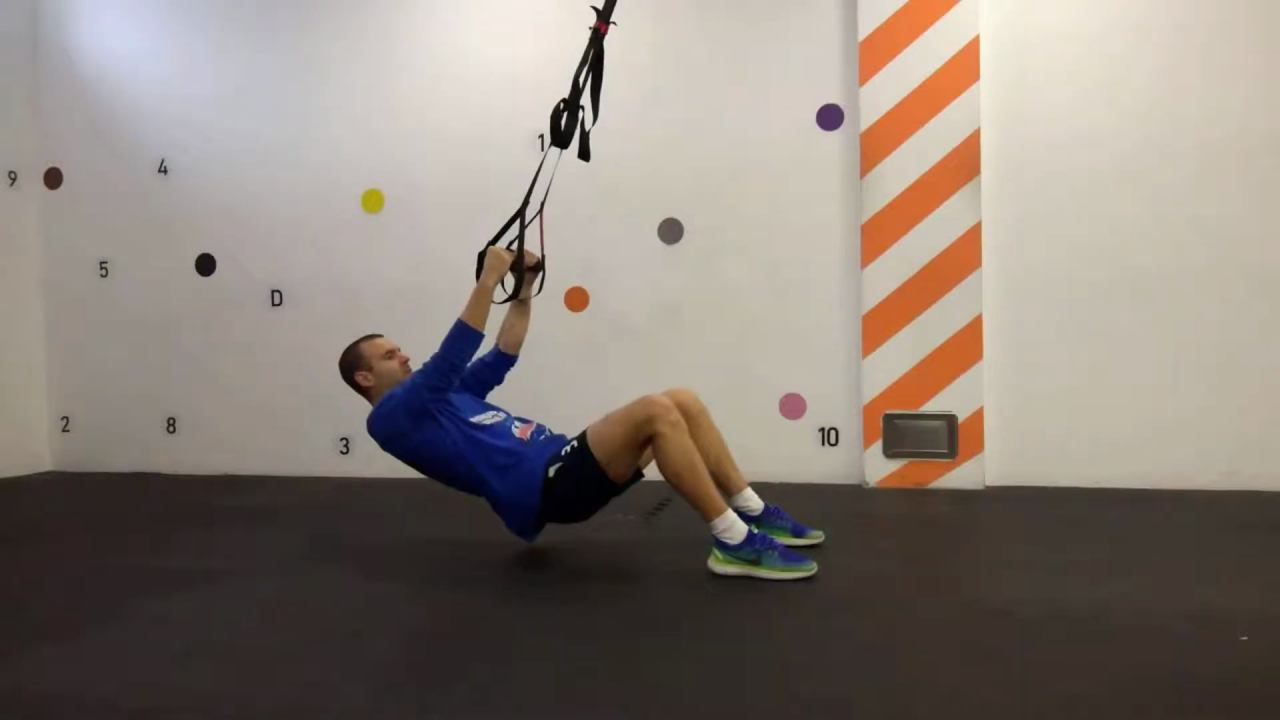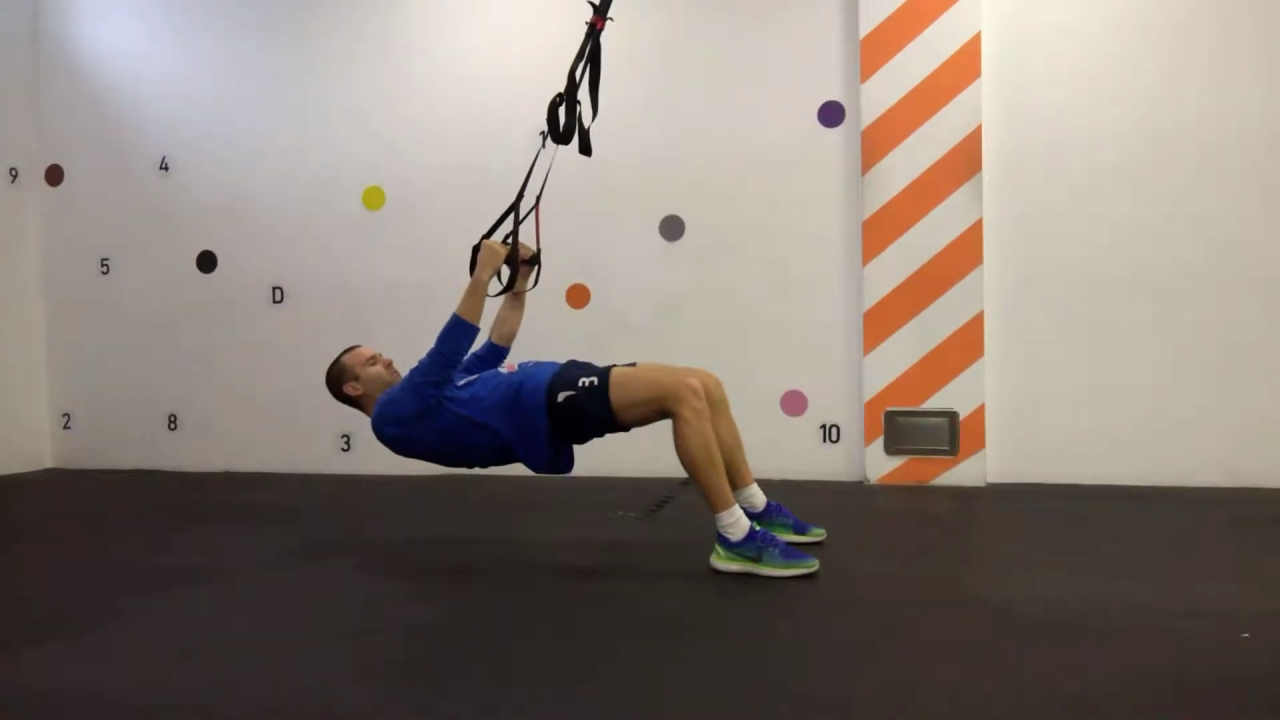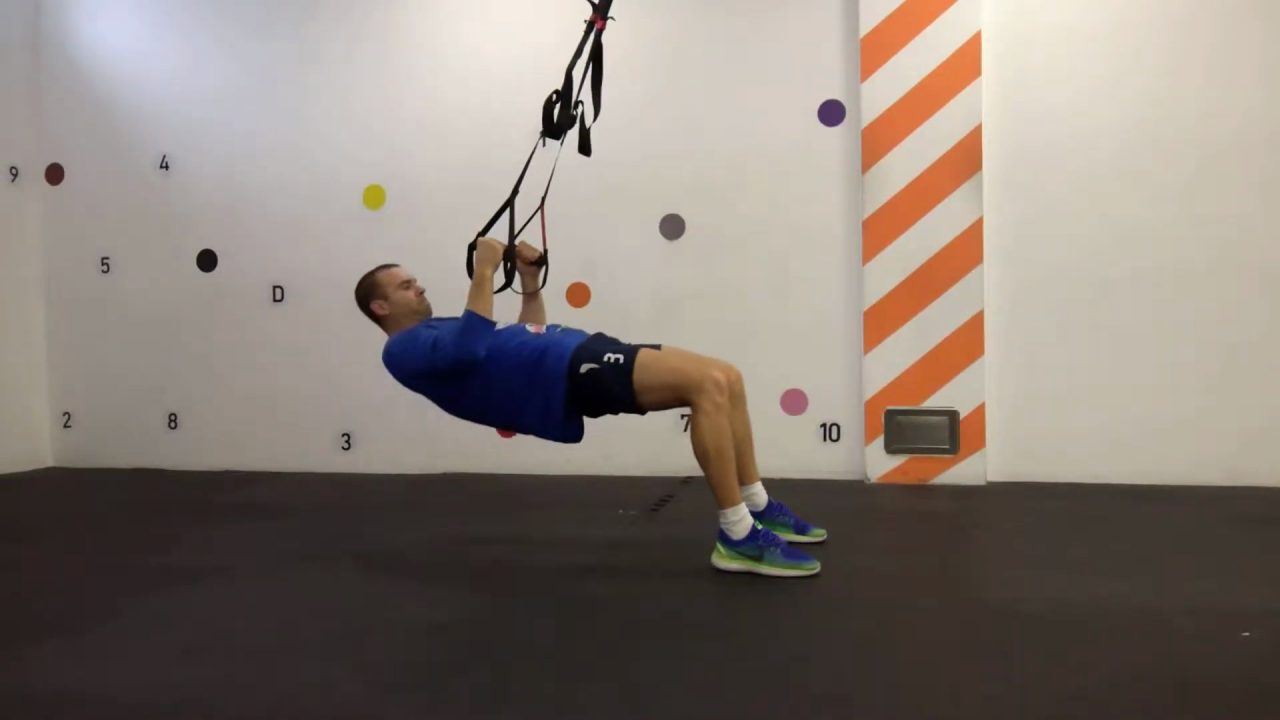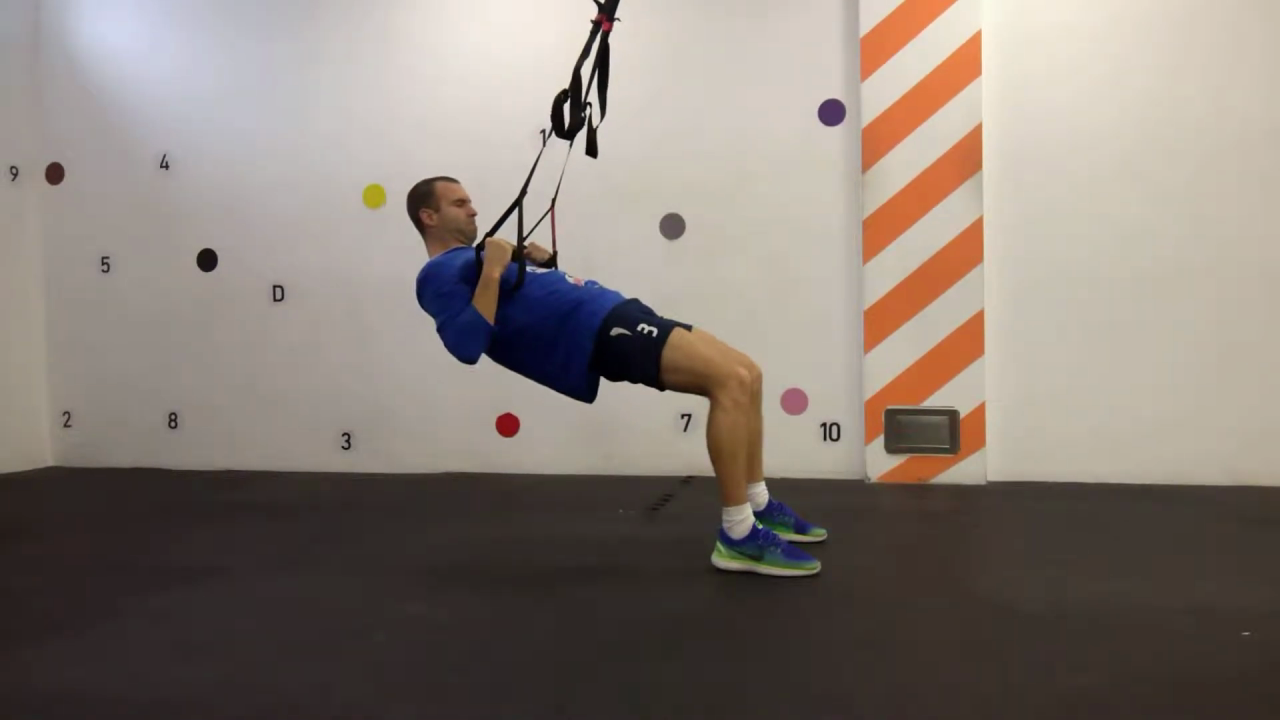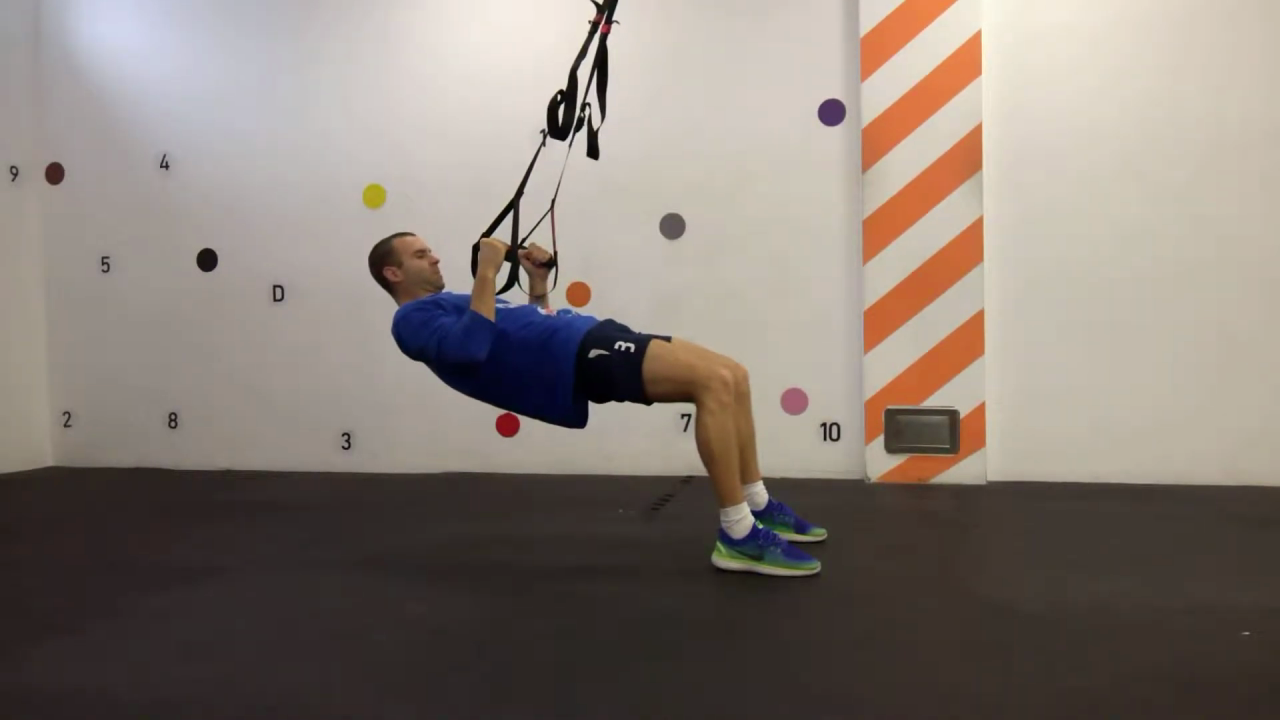
dt=1s
person 1, frame 1
left shoulder: (438, 398)
right shoulder: (392, 419)
left elbow: (500, 360)
right elbow: (449, 361)
left wrist: (523, 290)
right wrist: (486, 283)
left hip: (557, 465)
right hip: (543, 487)
left knee: (681, 401)
right knee: (655, 411)
left ankle: (756, 514)
right ankle: (735, 542)
person 1, frame 2
left shoulder: (426, 397)
right shoulder: (395, 419)
left elbow: (493, 351)
right elbow: (445, 354)
left wrist: (518, 282)
right wrist: (482, 275)
left hip: (558, 388)
right hip: (547, 406)
left knee: (705, 385)
right knee: (685, 392)
left ankle: (757, 510)
right ankle: (736, 538)
person 1, frame 3
left shoulder: (434, 337)
right shoulder: (405, 352)
right elbow: (470, 348)
left wrist: (530, 281)
right wrist: (483, 272)
left hip: (577, 355)
right hip: (564, 373)
left knee: (726, 378)
right knee: (710, 384)
left ankle: (758, 508)
right ankle: (738, 536)
person 1, frame 4
left shoulder: (465, 262)
right shoulder: (440, 274)
right elbow: (467, 346)
left wrist: (540, 270)
right wrist: (492, 272)
left hip: (610, 314)
right hip: (593, 331)
left knee: (745, 377)
right knee: (731, 382)
left ankle: (758, 507)
right ankle: (739, 536)
person 1, frame 5
left shoulder: (440, 306)
right shoulder: (413, 320)
right elbow: (471, 347)
left wrist: (537, 283)
right wrist: (486, 272)
left hip: (586, 340)
right hip: (575, 356)
left knee: (732, 376)
right knee: (716, 382)
left ankle: (758, 507)
right ankle: (738, 535)
